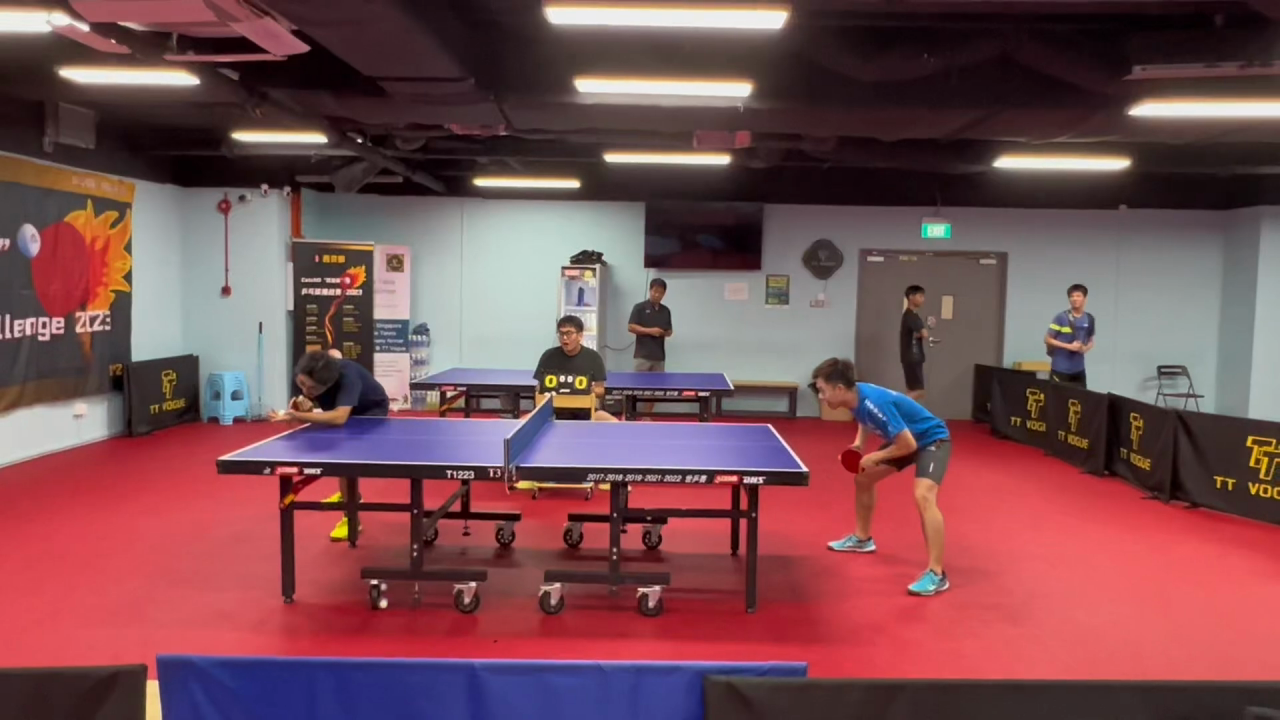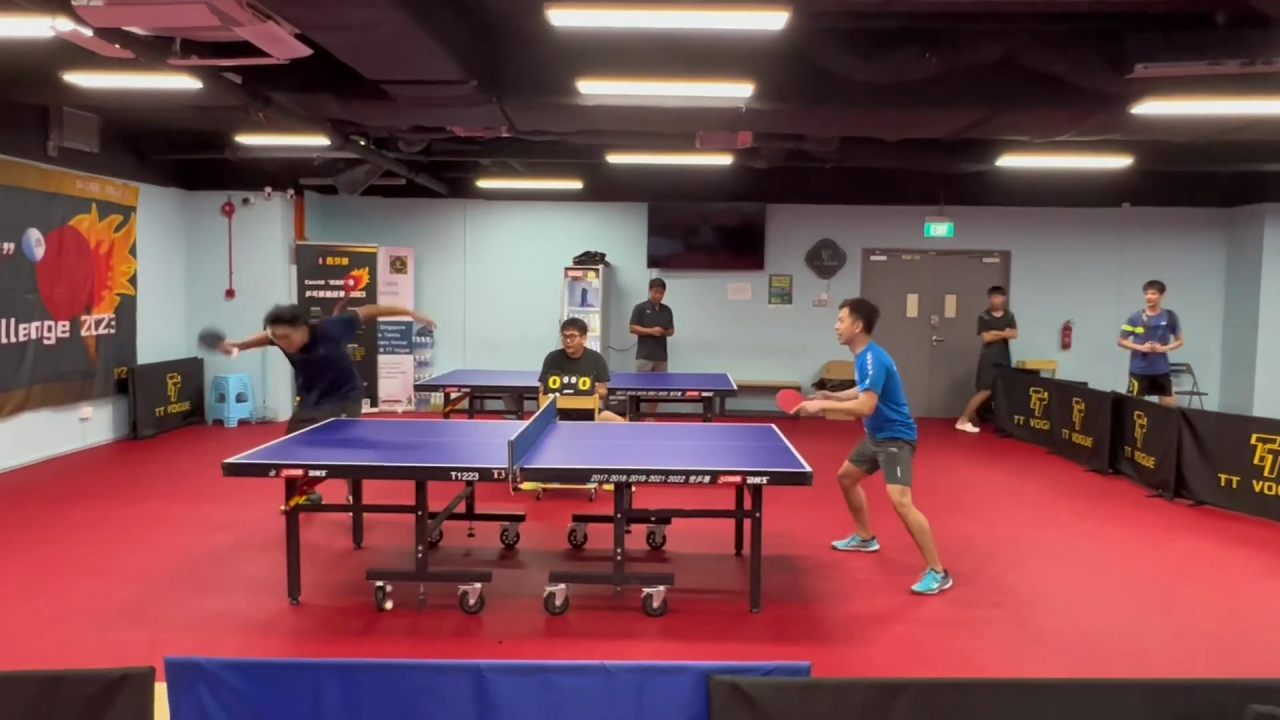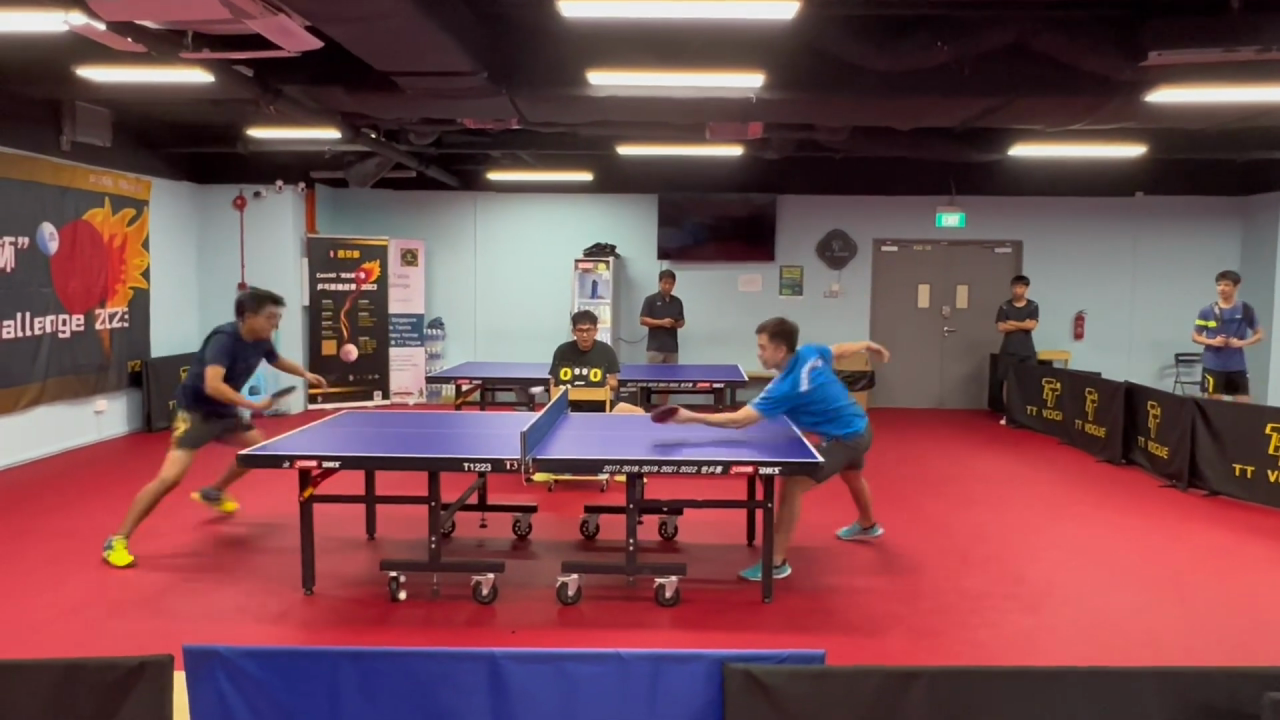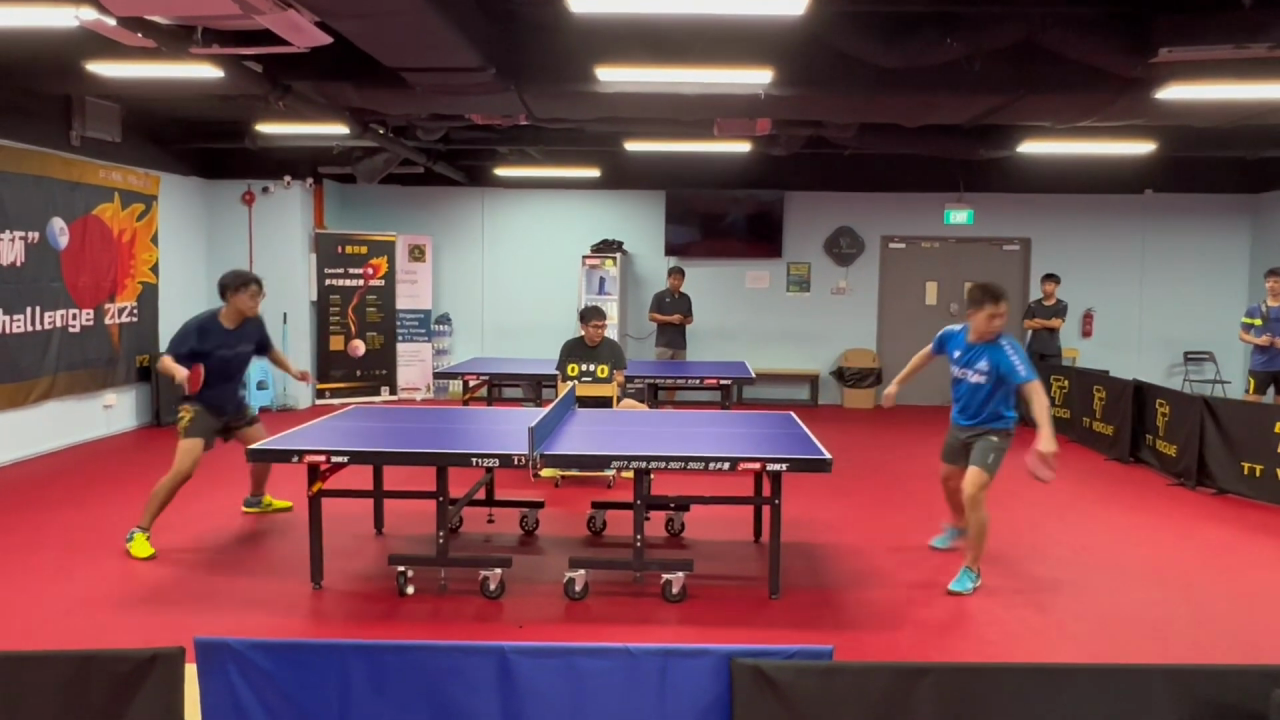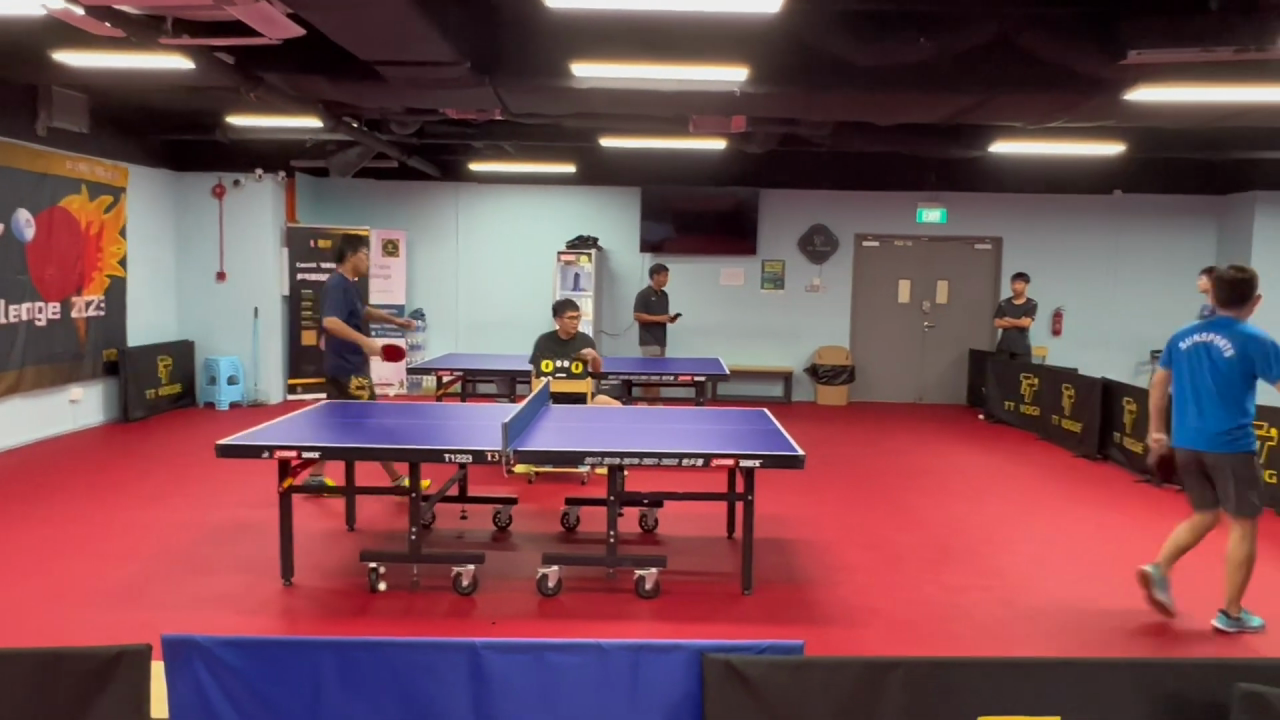
dt=1s
person 1, frame 1
left shoulder: (876, 404)
right shoulder: (855, 395)
left elbow: (908, 445)
right elbow: (866, 421)
left wrist: (873, 457)
right wrist: (858, 444)
left hip: (932, 440)
right hip: (905, 438)
left knee: (923, 496)
right knee: (863, 477)
left ankle: (936, 574)
right ankle: (862, 538)
person 1, frame 2
left shoulder: (873, 360)
right shoulder: (861, 356)
left elbow: (864, 407)
left wrist: (823, 406)
right wrist: (833, 396)
left hip: (896, 437)
right hip: (876, 435)
left knee: (901, 502)
right knee: (846, 477)
left ankle: (937, 571)
right ankle: (865, 537)
person 1, frame 3
left shoulder: (784, 387)
right shoulder: (810, 353)
left elbow: (740, 420)
right elbow: (842, 350)
left wrist: (691, 416)
right wrist: (870, 346)
left hip: (842, 438)
right hip: (860, 430)
left knee: (790, 488)
right knee: (851, 478)
left ankle: (777, 562)
right ankle: (867, 524)
person 1, frame 4
left shoulder: (1007, 352)
right shoulder: (951, 336)
left elbow: (1035, 393)
right elbow: (926, 356)
left wrist: (1045, 436)
right wrist: (897, 383)
left hip: (992, 431)
right hip: (960, 424)
left knee: (971, 492)
right knee: (949, 479)
left ankle: (971, 569)
right ankle: (958, 528)
person 1, frame 5
left shoulder: (1182, 337)
left elbow: (1159, 384)
left wrist: (1157, 429)
left hip: (1185, 443)
right hip: (1231, 446)
left knee: (1204, 516)
right knee: (1242, 527)
left ankle: (1158, 568)
right ankle: (1230, 612)
person 2, frame 1
left shoulder: (347, 378)
right shoulder: (306, 378)
left elbow: (339, 417)
left wrist: (298, 416)
right wrist: (305, 406)
left hip: (371, 411)
right hip: (343, 410)
right ankle: (348, 494)
person 2, frame 2
left shoulder: (330, 330)
right shoulder: (281, 334)
left elbow: (369, 311)
right elbow: (267, 338)
left wrist: (412, 314)
right wrist: (239, 345)
left hip: (343, 399)
right hip: (310, 402)
right ankle: (308, 494)
person 2, frame 3
left shoulder: (260, 341)
right shoulder: (225, 339)
left elbow: (279, 361)
right elbow: (212, 385)
left wrist: (305, 374)
right wrist: (251, 405)
left hip: (221, 410)
right hip: (193, 410)
left knee: (259, 447)
right knee: (172, 475)
left ankle: (213, 494)
right ankle: (119, 539)
person 2, frame 4
left shoulder: (254, 324)
right shoulder: (199, 327)
left elbow: (269, 351)
right elbow: (164, 361)
left wrist: (292, 371)
right wrist: (179, 372)
left hip: (232, 403)
right hip: (200, 406)
right knee: (183, 470)
left ankle: (256, 500)
right ankle: (140, 532)
person 2, frame 5
left shoulder: (347, 285)
right shoulder: (338, 286)
left elbow: (364, 312)
right elbow: (330, 322)
left wrist: (396, 321)
right wrist: (365, 341)
left hip: (342, 367)
right hip: (348, 369)
left ankle: (315, 477)
right ankle: (399, 481)
